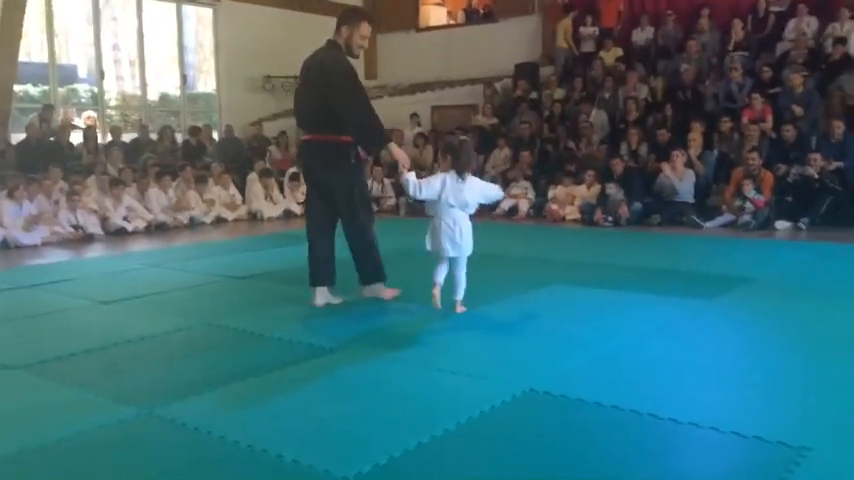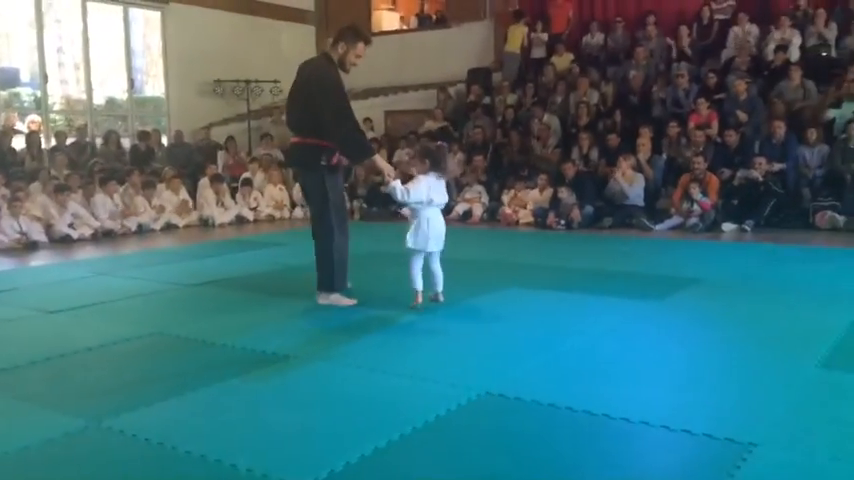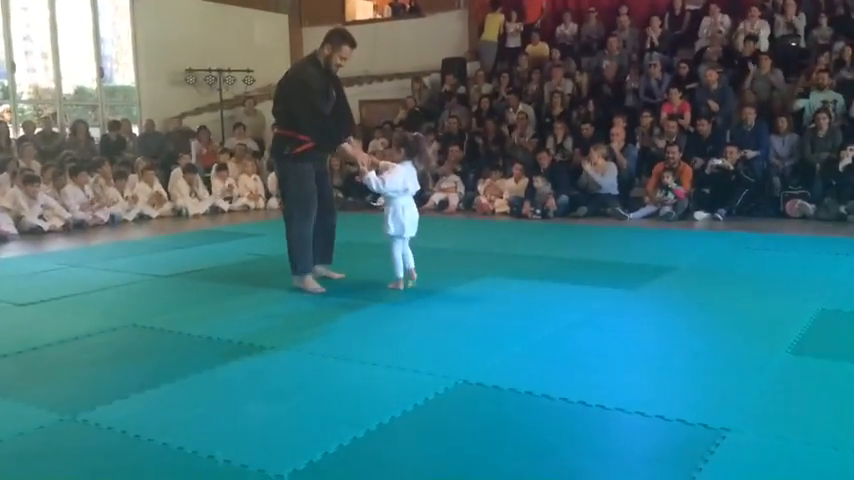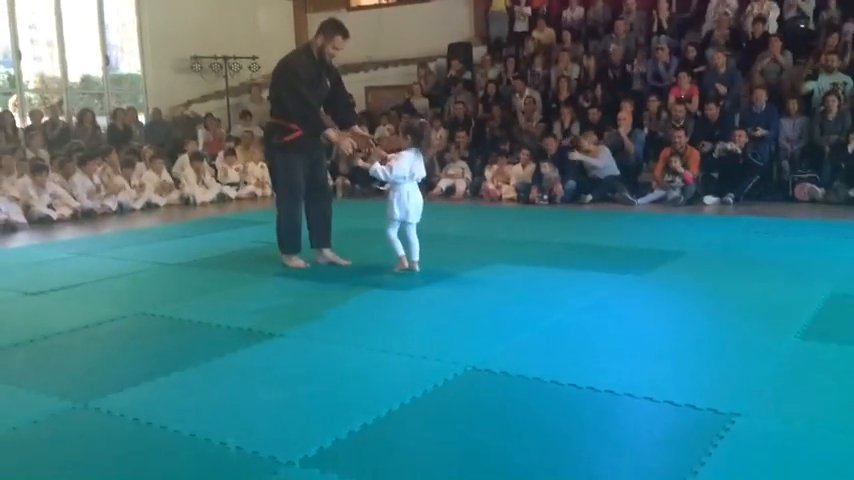
dt=0.4s
person 1, frame 1
left shoulder: (313, 62)
right shoulder: (337, 65)
right elbow: (359, 110)
right wrist: (390, 146)
left hip: (312, 150)
right hip: (336, 152)
left knee: (320, 221)
right knee: (358, 218)
left ankle: (321, 288)
right ankle: (372, 283)
person 1, frame 2
left shoulder: (313, 68)
right shoulder: (325, 76)
right elbow: (344, 122)
left wrist: (338, 150)
right wrist: (376, 159)
left hip: (308, 151)
right hip: (317, 155)
left knee: (325, 217)
right knee: (332, 222)
left ankle: (329, 276)
right ankle: (329, 290)
person 1, frame 3
left shoulder: (329, 76)
right shoulder: (302, 76)
left elbow: (339, 112)
right elbow: (317, 119)
left wrist: (351, 141)
left hip: (313, 149)
right hip: (292, 149)
left knee: (325, 209)
right knee: (301, 211)
left ankle: (319, 263)
right ankle: (302, 272)
person 1, frame 4
left shoulder: (326, 67)
right shoulder: (293, 65)
left elbow: (338, 100)
right elbow: (303, 107)
left wrist: (354, 129)
right wrist: (334, 136)
left hip: (310, 136)
right hip: (284, 137)
left knee: (320, 194)
right knee: (291, 197)
left ankle: (323, 250)
right ankle: (289, 251)
person 2, frame 1
left shoulder: (440, 179)
right shoulder: (474, 183)
left elbow: (417, 189)
right elbow: (494, 192)
left wrist: (407, 176)
right wrist: (500, 191)
left hip: (441, 226)
right hip: (461, 228)
left knee: (443, 263)
right knee: (460, 267)
left ankle: (437, 287)
right ankle: (458, 303)
person 2, frame 2
left shoulder: (421, 181)
right shoulder: (440, 180)
left elbow: (404, 195)
left wrist: (392, 183)
right wrist: (416, 175)
left hip: (422, 224)
right hip: (437, 223)
left knee: (415, 262)
right knee: (434, 261)
left ankle: (418, 294)
right ankle: (438, 293)
person 2, frame 3
left shoulder: (397, 171)
right shoulder: (410, 167)
left elbow: (380, 185)
right elbow: (389, 167)
left wrist: (366, 172)
right wrist: (374, 162)
left hip: (397, 211)
right hip: (409, 210)
left knee: (396, 248)
right knee: (404, 246)
left ankle: (399, 281)
right ankle: (411, 271)
person 2, frame 4
left shoulder: (404, 157)
right shoulder: (417, 156)
left elbow: (386, 173)
left wrist: (366, 165)
right wrist: (386, 157)
left hip: (402, 197)
right hip: (414, 196)
left knee: (391, 231)
right knee: (411, 232)
left ankle: (403, 260)
right ankle: (414, 263)
